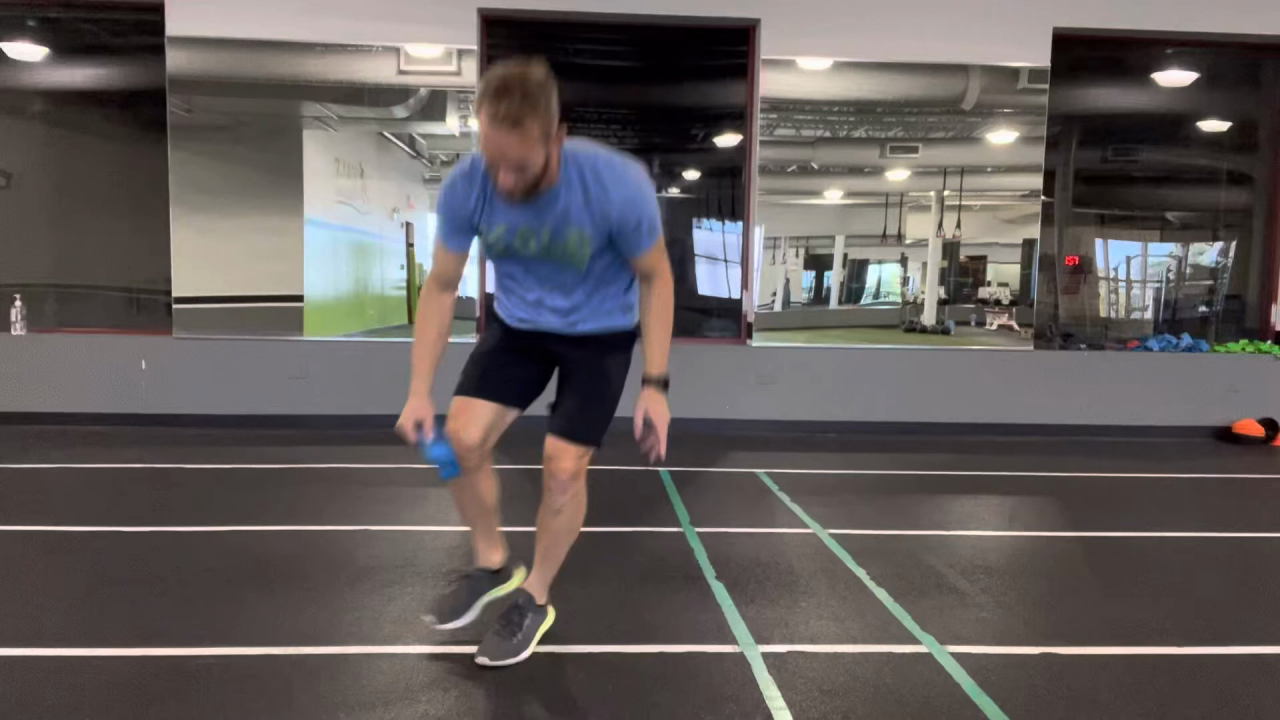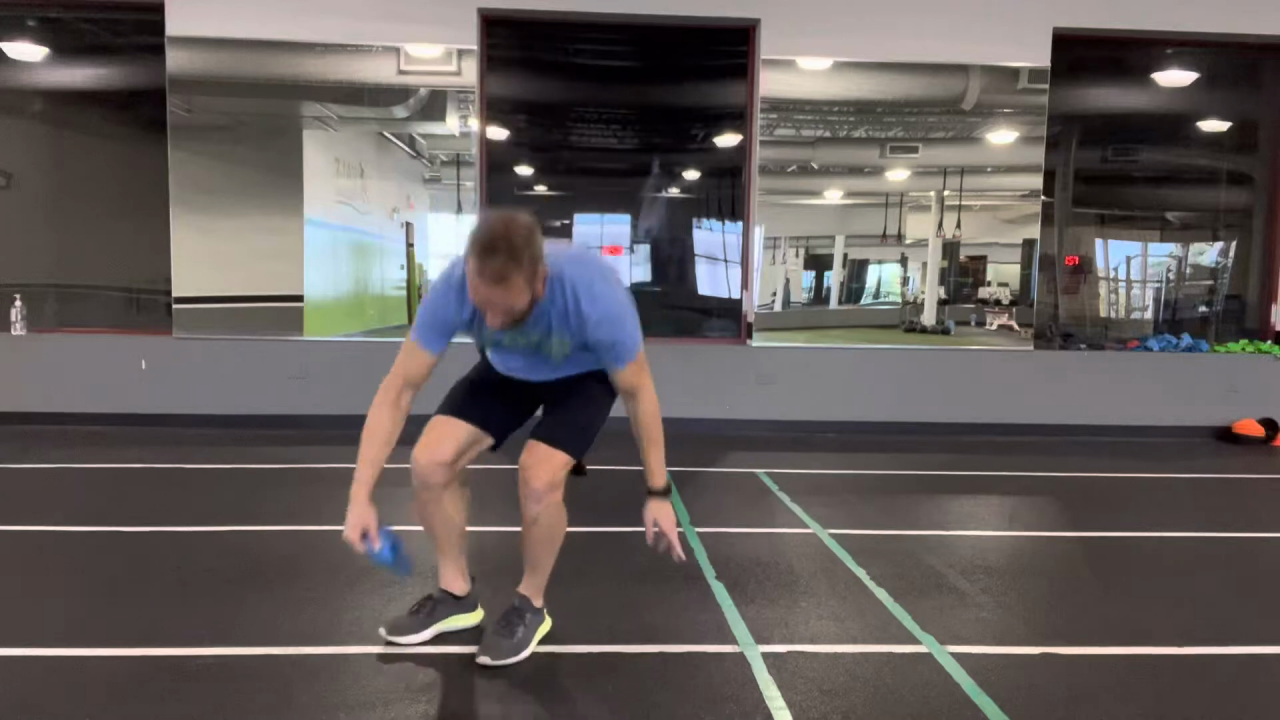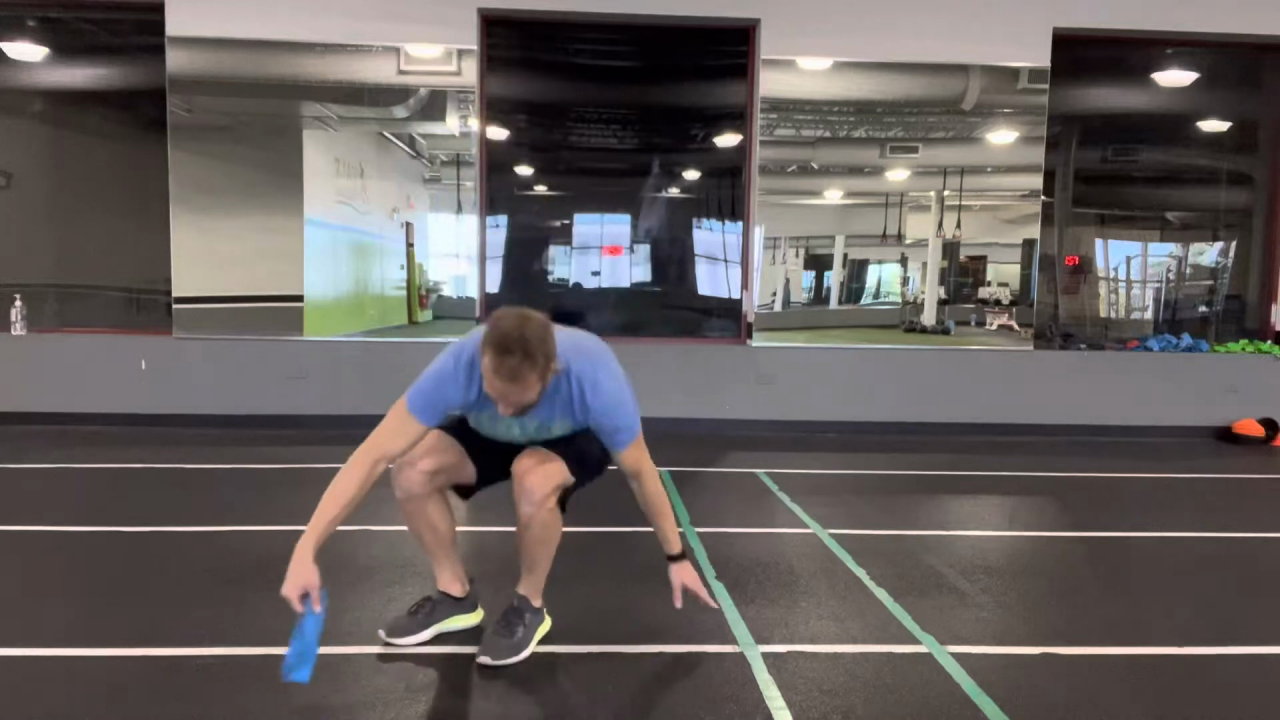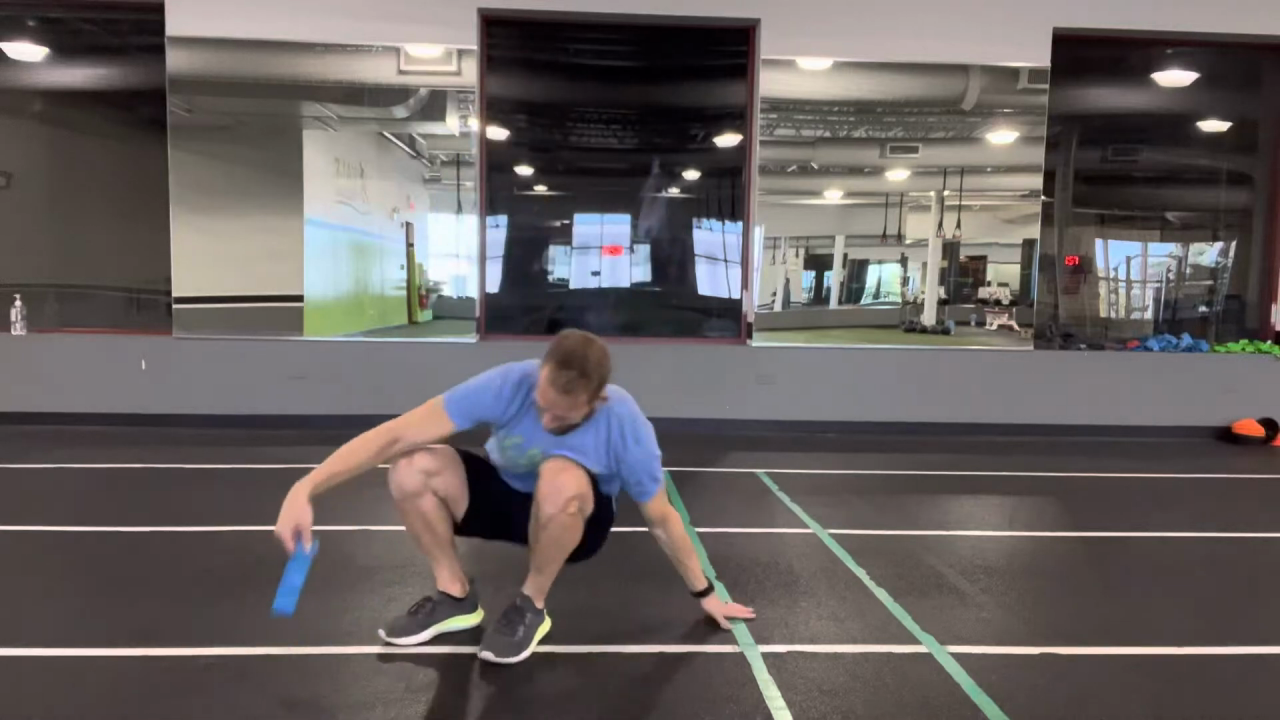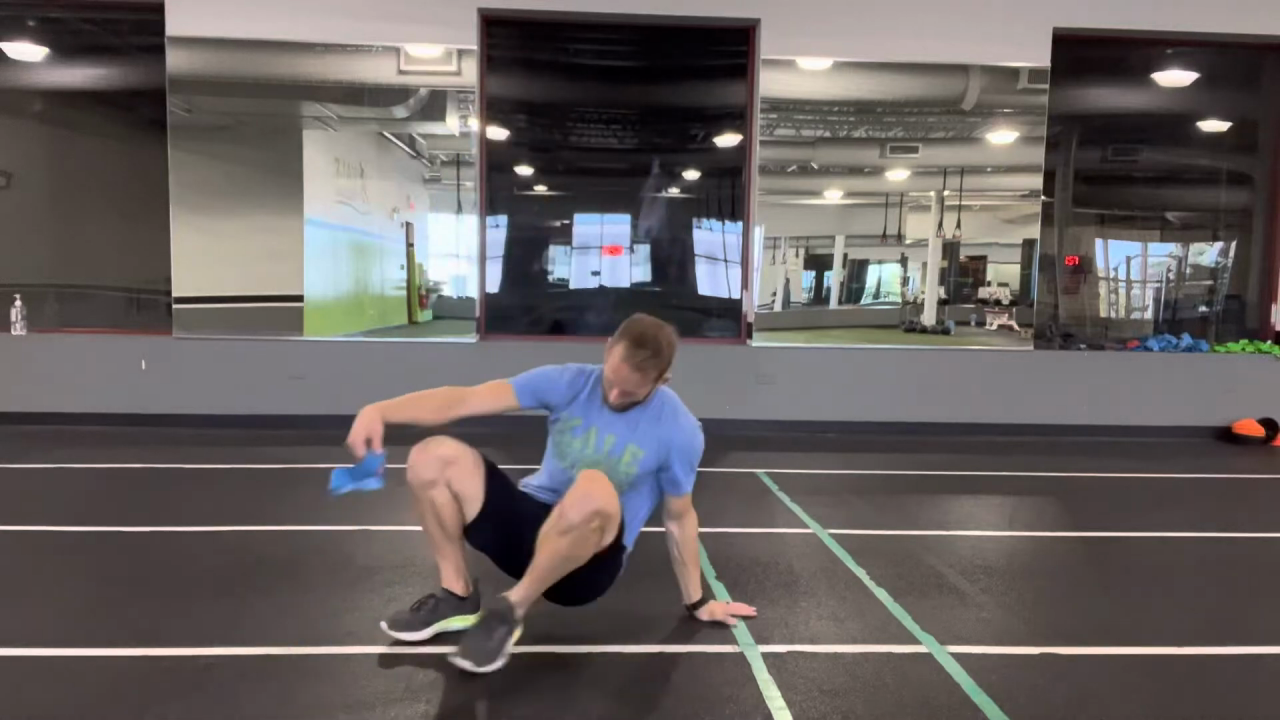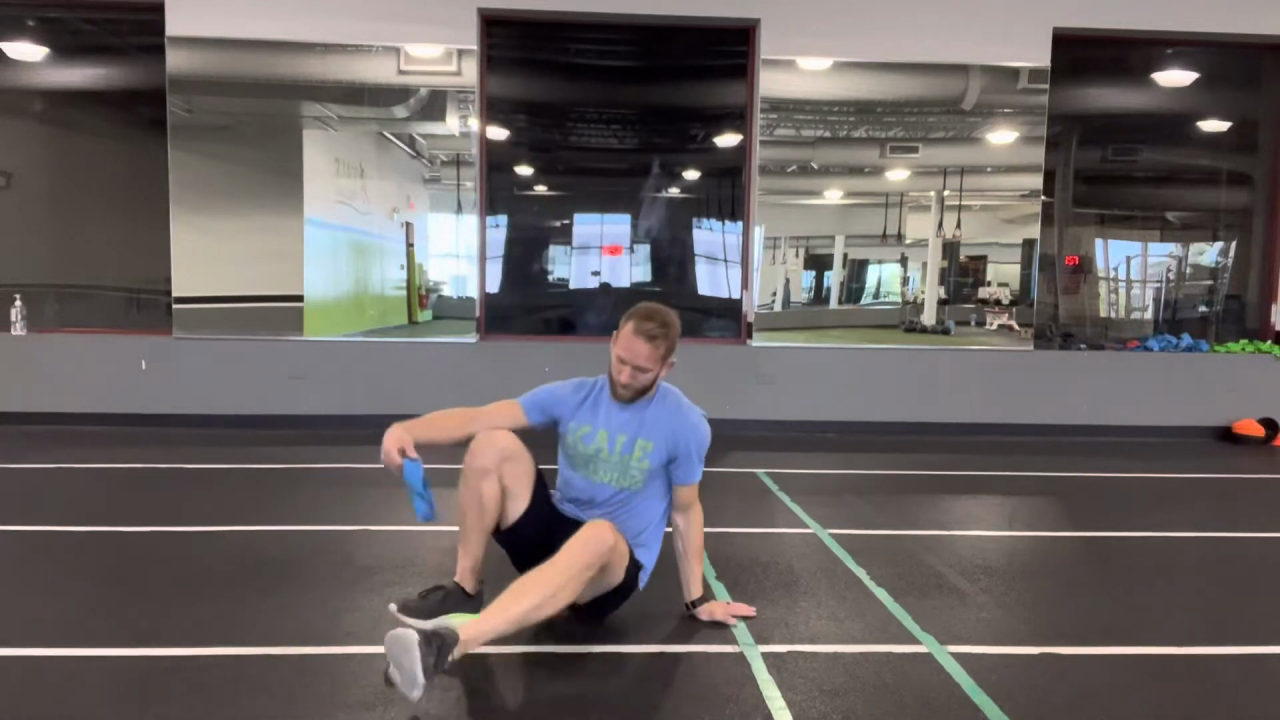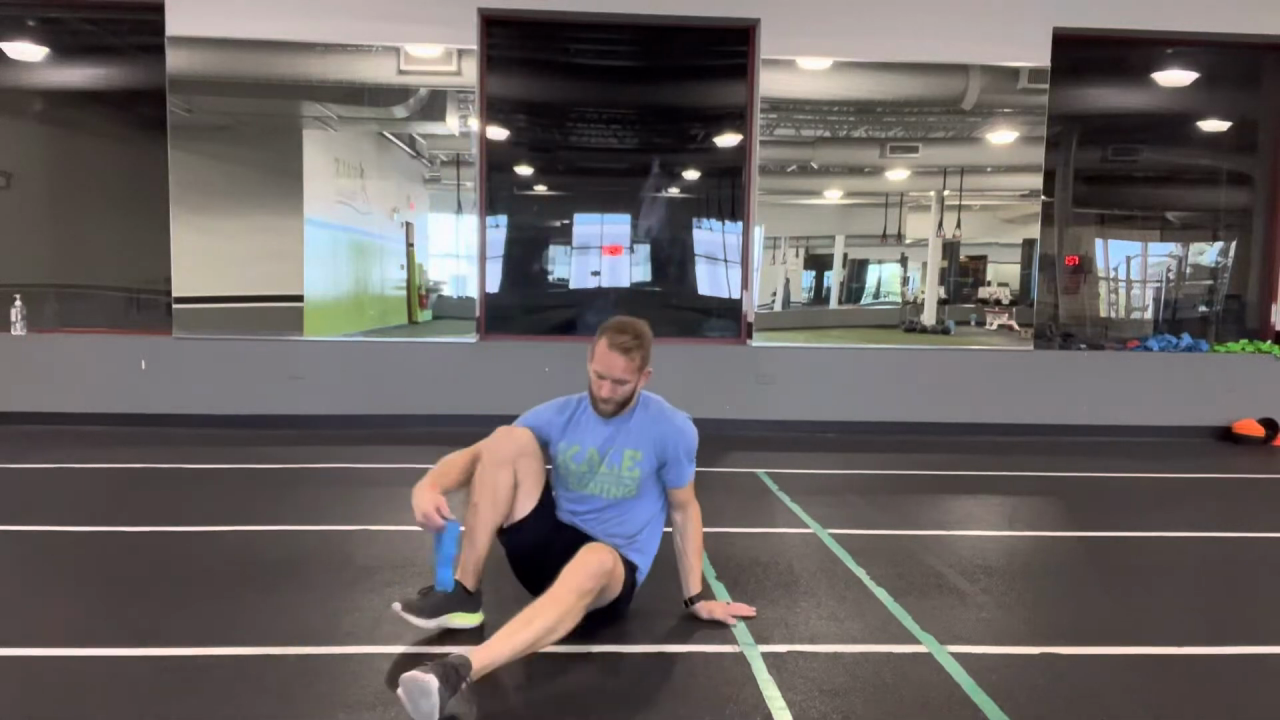
dt=0.2s
person 1, frame 1
left shoulder: (616, 182)
right shoulder: (467, 184)
left elbow: (655, 279)
right elbow: (440, 288)
left wrist: (654, 383)
right wrist: (419, 392)
left hip: (601, 330)
right hip: (518, 321)
left knee: (563, 465)
right knee: (463, 438)
left ankle: (533, 598)
right ankle: (491, 563)
person 1, frame 2
left shoulder: (595, 294)
right shoulder: (454, 287)
left elbow: (638, 388)
right elbow: (399, 387)
left wrist: (657, 492)
right wrist: (360, 495)
left hip: (583, 376)
right hip: (509, 372)
left knee: (538, 476)
right knee: (431, 462)
left ankle: (530, 605)
right ankle: (456, 595)
person 1, frame 3
left shoulder: (597, 385)
right shoulder: (461, 364)
left elbow: (639, 470)
right elbow: (373, 453)
left wrist: (676, 556)
right wrist: (305, 551)
left hip: (576, 441)
right hip: (496, 439)
left knee: (532, 478)
right knee: (413, 471)
left ankle: (529, 608)
right ankle: (455, 596)
person 1, frame 4
left shoulder: (628, 436)
right shoulder: (510, 385)
left elbow: (661, 518)
right elbow: (397, 433)
left wrist: (702, 592)
right wrist: (303, 490)
left hip: (573, 525)
right hip: (507, 488)
left knee: (560, 480)
right knee: (411, 471)
left ankle: (534, 606)
right ankle: (456, 596)
person 1, frame 5
left shoulder: (679, 433)
right shoulder: (569, 382)
left elbow: (679, 518)
right elbow: (463, 400)
left wrist: (697, 602)
right wrist: (380, 410)
left hip: (592, 555)
right hip: (529, 519)
left knee: (593, 489)
right knee: (431, 457)
left ankle: (511, 608)
right ankle: (457, 593)
person 1, frame 6
left shoulder: (687, 424)
right shoulder: (572, 396)
left elbow: (685, 511)
right elbow: (474, 419)
left wrist: (696, 599)
right wrist: (408, 429)
left hip: (616, 565)
right hip: (550, 534)
left knee: (596, 538)
right knee: (494, 446)
left ankle: (446, 643)
right ankle: (464, 594)
person 1, frame 7
left shoulder: (672, 429)
right shoulder: (558, 415)
left elbow: (683, 509)
right elbow: (471, 455)
left wrist: (695, 597)
right wrist: (427, 487)
left hip: (613, 572)
right hip: (547, 546)
left knee: (593, 560)
right knee: (510, 440)
left ankle: (459, 673)
right ankle: (463, 593)
